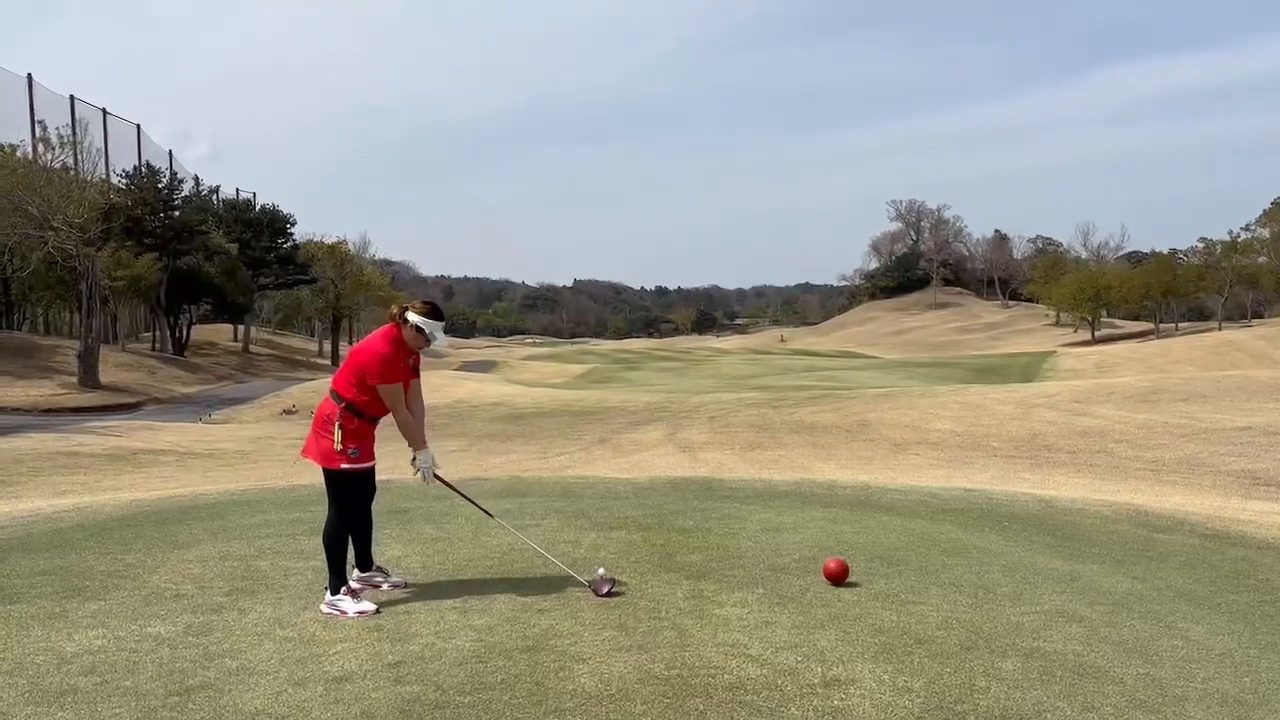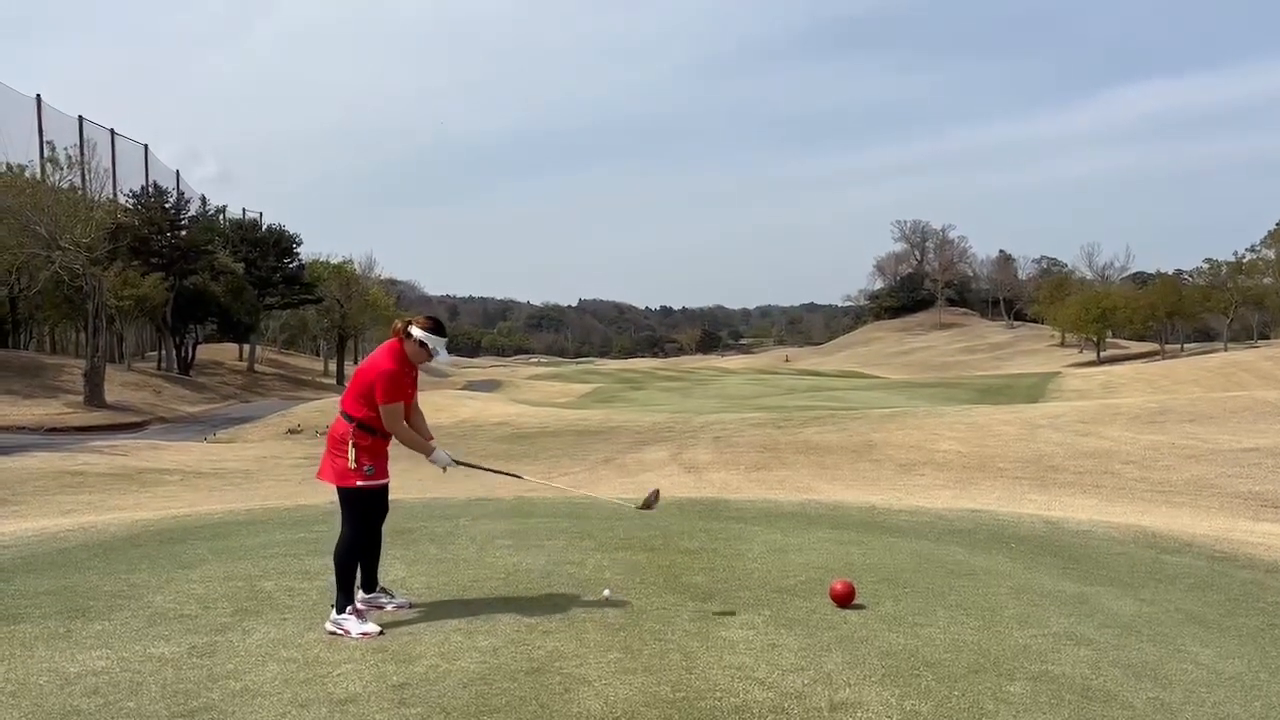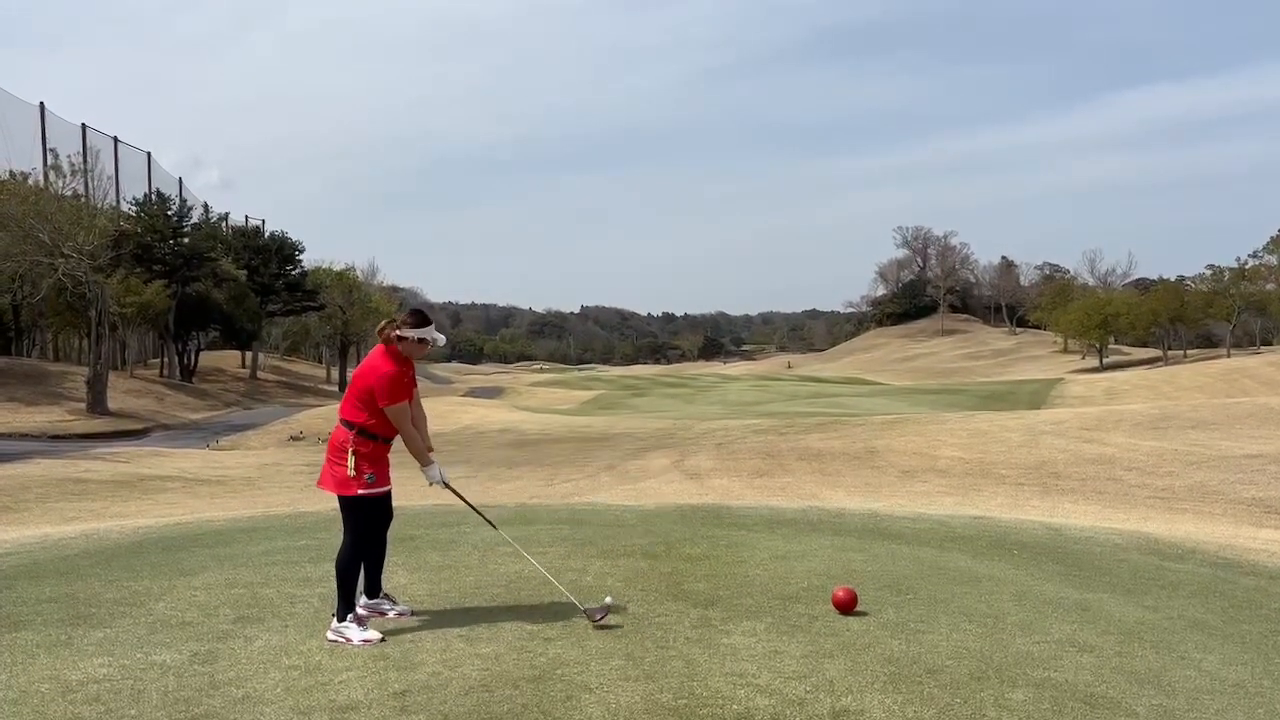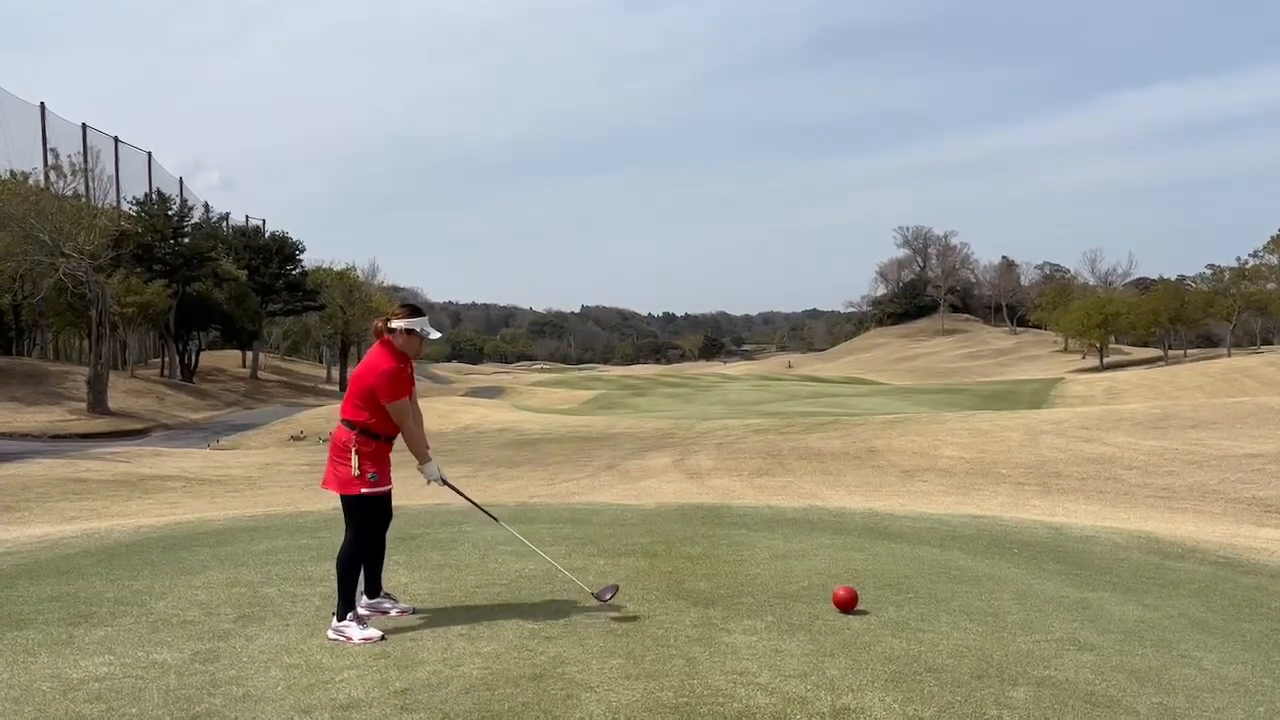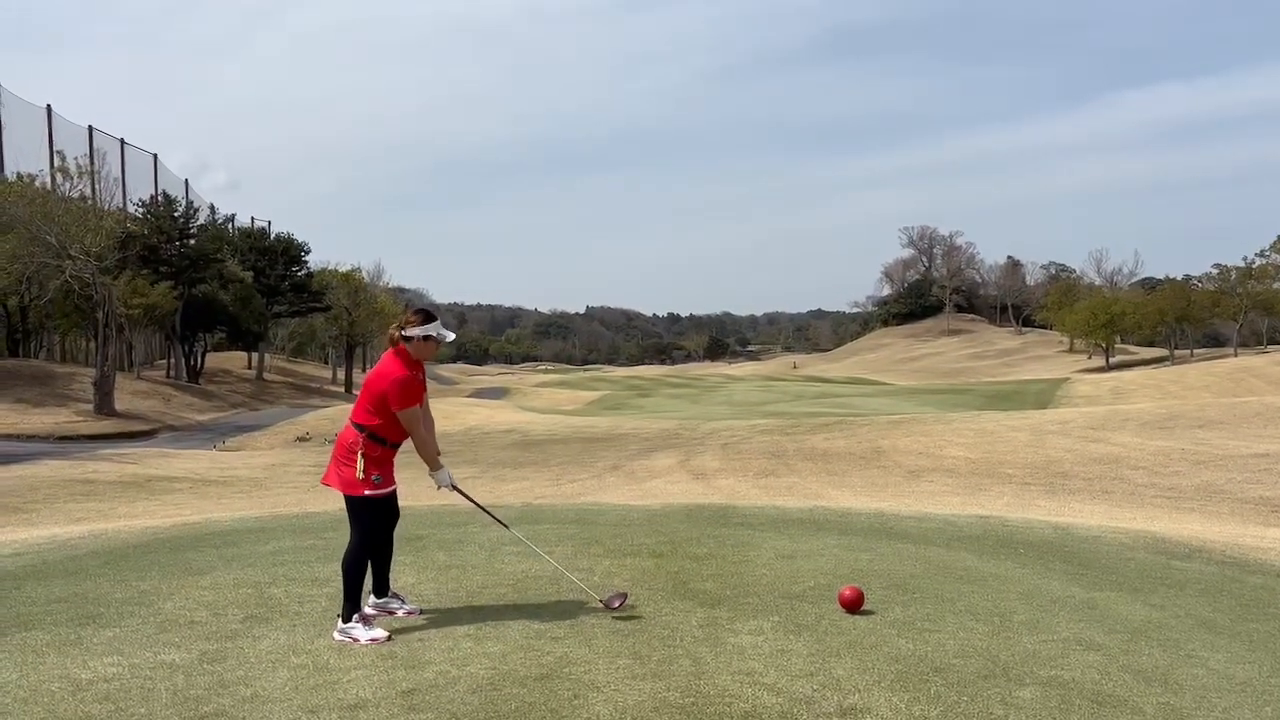
dt=1s
person 1, frame 1
left shoulder: (409, 348)
right shoulder: (381, 351)
left elbow: (414, 401)
right elbow: (398, 411)
left wrist: (422, 448)
right wrist: (420, 451)
left hip: (359, 427)
right hip: (339, 428)
left knee: (363, 499)
right knee: (343, 507)
left ankle: (364, 570)
right ankle: (336, 593)
person 1, frame 2
left shoulder: (407, 361)
right shoulder: (387, 368)
left elbow: (412, 410)
right elbow: (395, 426)
left wrist: (433, 445)
right wrist: (430, 453)
left hip: (370, 445)
right hip: (353, 446)
left knee: (375, 518)
right knee: (355, 526)
left ankle: (369, 591)
right ankle: (342, 612)
person 1, frame 3
left shoulder: (401, 359)
right shoulder: (385, 371)
left elbow: (416, 410)
right elbow: (405, 428)
left wrist: (429, 453)
right wrist: (428, 465)
left hip: (371, 452)
right hip: (354, 453)
left knee: (380, 523)
right knee: (358, 534)
left ankle: (372, 597)
right ankle: (342, 620)
person 1, frame 4
left shoulder: (400, 359)
right shoulder: (385, 368)
left elbow: (414, 411)
right elbow: (406, 424)
left wrist: (426, 455)
right wrist: (426, 462)
left hip: (372, 451)
right hip: (356, 454)
left knee: (379, 523)
right knee: (359, 532)
left ankle: (372, 596)
right ankle: (343, 619)
person 1, frame 5
left shoulder: (413, 364)
right shoulder: (398, 376)
left elbow: (426, 416)
right elbow: (416, 432)
left wrist: (438, 460)
right wrist: (437, 469)
left hip: (377, 455)
right hip: (360, 457)
left knee: (386, 522)
right knee: (364, 533)
left ankle: (380, 597)
right ankle: (349, 620)
